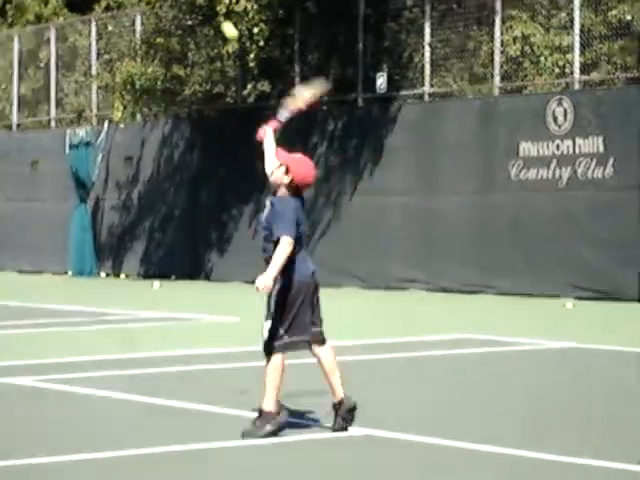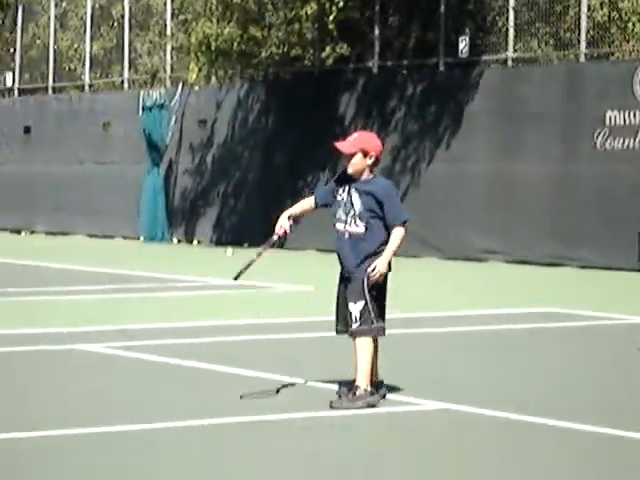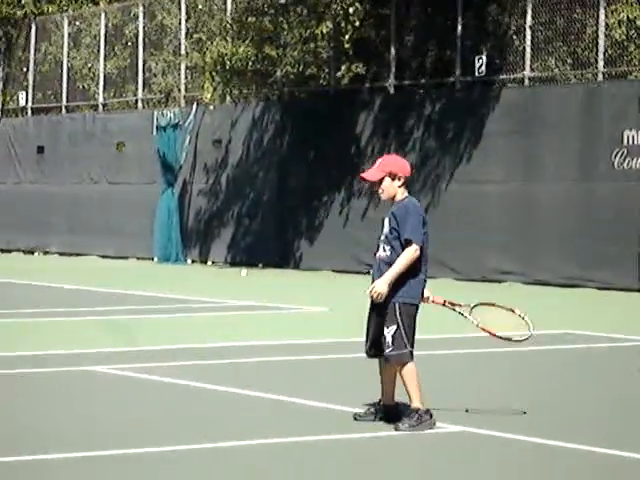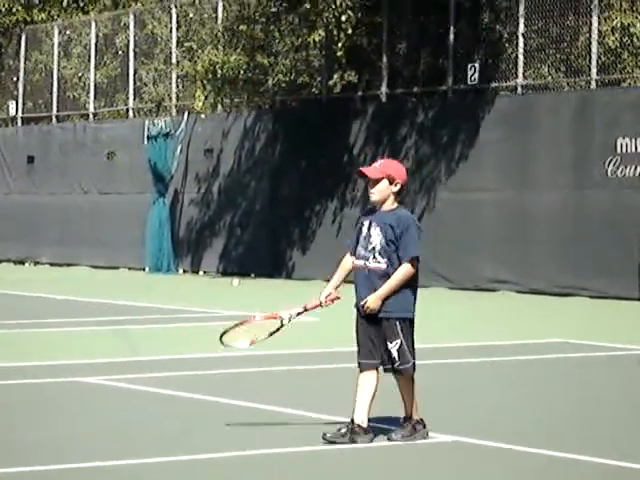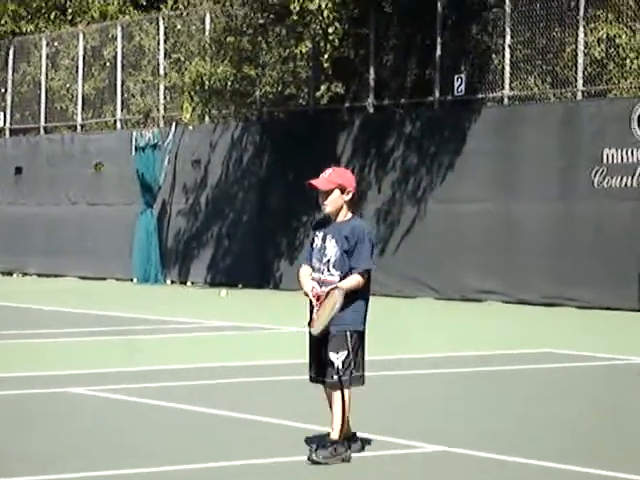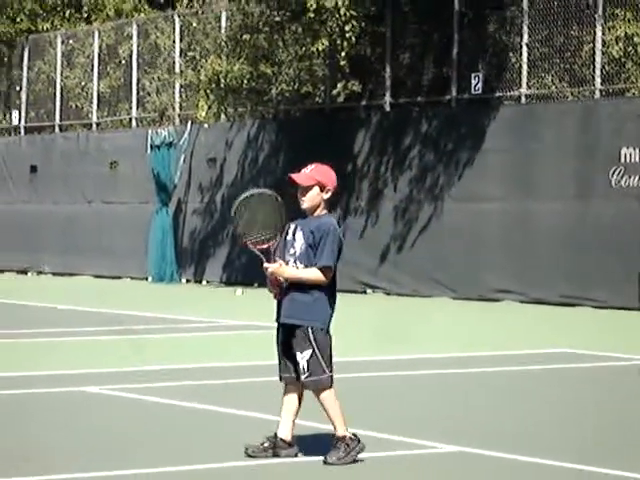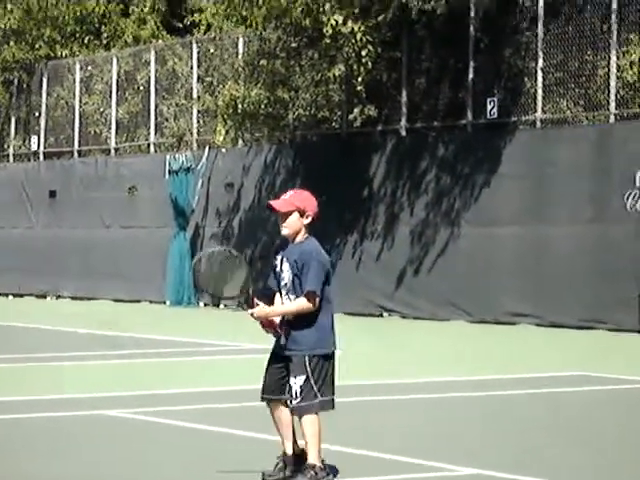
dt=0.7s
person 1, frame 1
left shoulder: (285, 207)
right shoulder: (287, 196)
left elbow: (286, 243)
right elbow: (271, 167)
left wrist: (270, 274)
right wrist: (268, 137)
left hip: (289, 282)
right hip: (304, 280)
left knee: (274, 345)
right knee: (314, 340)
left ankle: (269, 412)
right ankle: (340, 401)
person 1, frame 2
left shoulder: (383, 188)
right shoulder: (342, 182)
left elbow: (399, 227)
right elbow: (315, 199)
left wrist: (385, 258)
right wrist: (287, 214)
left hip: (369, 270)
right hip: (348, 269)
left knee: (364, 327)
right knee: (359, 328)
left ankle: (363, 390)
right ankle: (372, 382)
person 1, frame 3
left shoulder: (410, 209)
right shoulder: (395, 210)
left elbow: (413, 249)
left wrist: (386, 281)
right wrist: (421, 287)
left hip: (402, 295)
right hip: (384, 294)
left knee: (399, 354)
right knee: (378, 351)
left ankle: (420, 413)
right ankle: (386, 406)
person 1, frame 4
left shoulder: (404, 221)
right shoulder: (367, 216)
left elbow: (410, 265)
right elbow: (352, 256)
left wrist: (379, 295)
right wrist: (332, 285)
left hip: (394, 307)
right hip: (368, 306)
left knee: (401, 366)
right knee: (367, 364)
left ankle: (414, 422)
right ankle: (359, 426)
person 1, frame 5
left shoulder: (358, 231)
right shoulder: (319, 227)
left elbow: (360, 277)
right elbow: (306, 265)
left wrist: (331, 289)
right wrist: (308, 285)
left hip: (346, 319)
left knee: (340, 379)
right knee: (324, 379)
left ankle: (338, 442)
right ankle: (345, 433)
person 1, frame 6
left shoulder: (327, 228)
right shoulder: (296, 224)
left elbow: (323, 274)
right elbow: (285, 262)
left wrist: (285, 272)
right wrist: (275, 277)
left hip: (311, 317)
right hip: (290, 312)
left knee: (315, 377)
right knee: (291, 378)
left ankle: (346, 438)
right ankle: (284, 439)
person 1, frame 7
left shoulder: (311, 255)
right shoulder: (284, 252)
left elbow: (310, 302)
left wrist: (271, 313)
right wrist: (272, 315)
left hip: (309, 343)
right hip: (288, 340)
left knee: (305, 404)
right knee: (274, 395)
right ankle: (291, 455)
